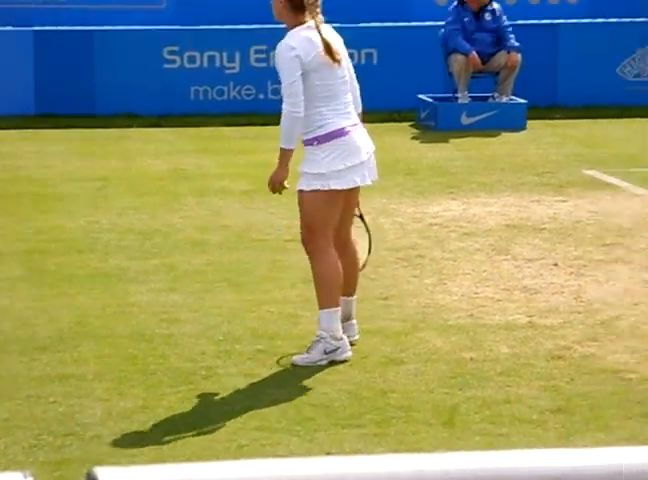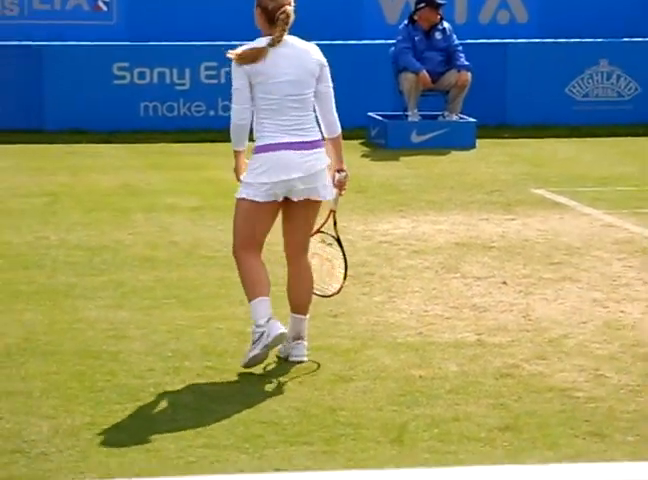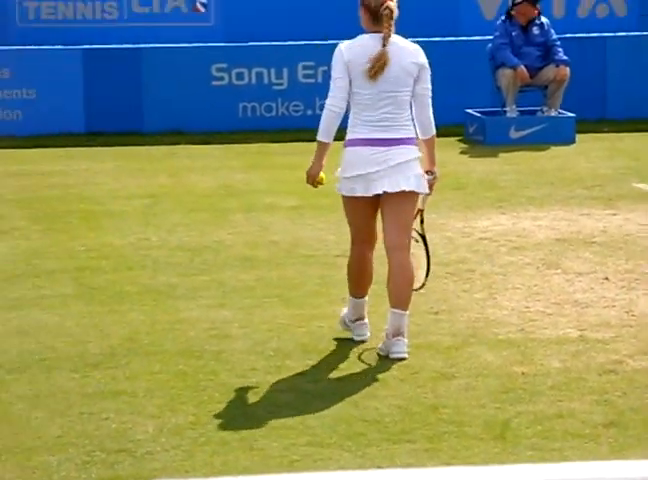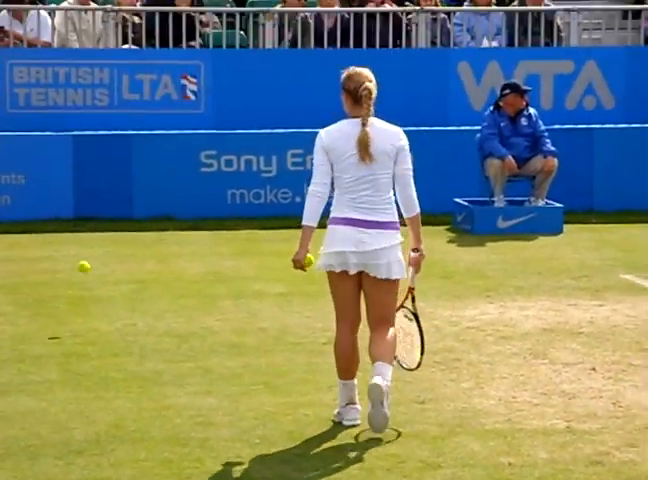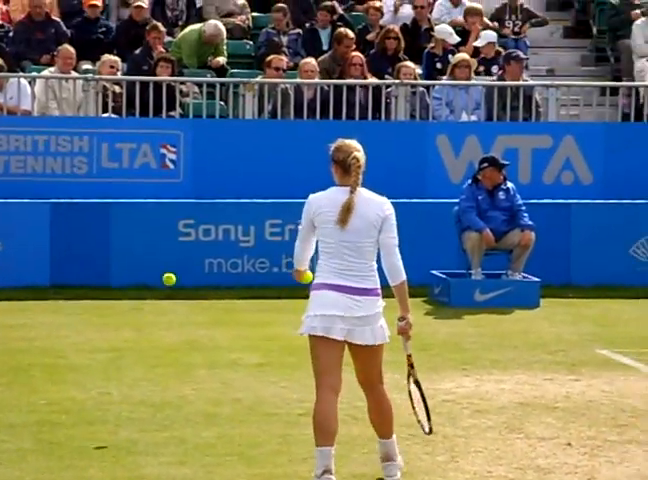
dt=0.3s
person 1, frame 1
left shoulder: (289, 47)
right shoulder: (330, 35)
left elbow: (293, 112)
left wrist: (282, 164)
left hip: (326, 151)
right hip: (355, 144)
left knee: (317, 245)
right knee: (340, 239)
left ankle: (331, 340)
right ankle: (346, 320)
person 1, frame 2
left shoulder: (246, 59)
right shoulder: (312, 53)
left elbow: (240, 117)
right elbow: (329, 114)
left wrist: (238, 157)
right wrist: (339, 164)
left hip: (270, 162)
right hip: (312, 160)
left knee: (246, 249)
right knee: (298, 254)
left ankle: (265, 323)
right ankle: (297, 340)
person 1, frame 3
left shoulder: (346, 51)
right shoulder: (414, 54)
left elbow: (334, 108)
right elbow: (425, 115)
left wrist: (318, 160)
right wrist: (430, 164)
left hip: (360, 157)
right hip: (403, 158)
left knee: (362, 244)
right knee: (398, 249)
left ankle: (357, 317)
right ankle: (397, 335)
person 1, frame 4
left shoulder: (327, 136)
right shoulder: (396, 136)
left elbow: (317, 192)
right elbow: (407, 194)
left wrist: (304, 244)
right wrist: (417, 244)
left hip: (343, 237)
right hip: (383, 239)
left knee: (346, 325)
right knee: (382, 325)
left ankle: (348, 404)
right ankle: (379, 380)
person 1, frame 5
left shoulder: (316, 202)
right shoulder: (381, 206)
left elbow: (300, 248)
right elbow: (393, 264)
left wrist: (300, 269)
right wrist: (405, 313)
left hip: (326, 302)
right hip: (365, 305)
left knee: (327, 390)
right knee: (373, 387)
